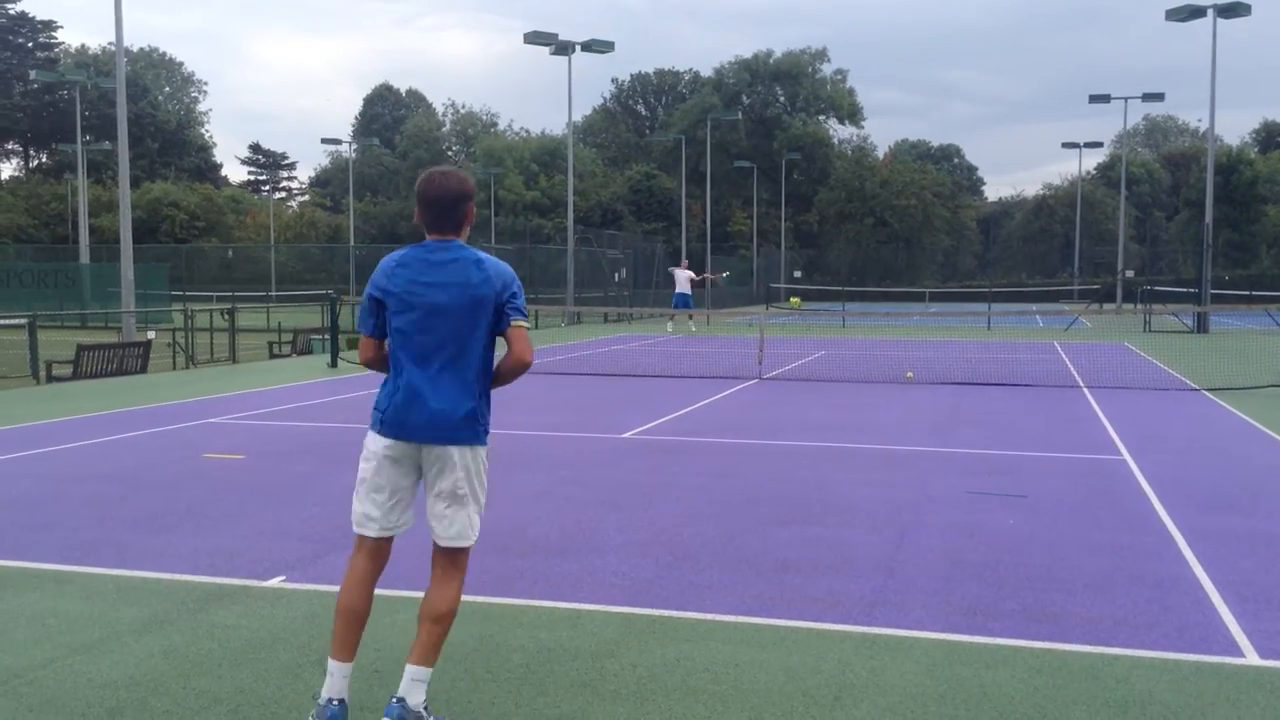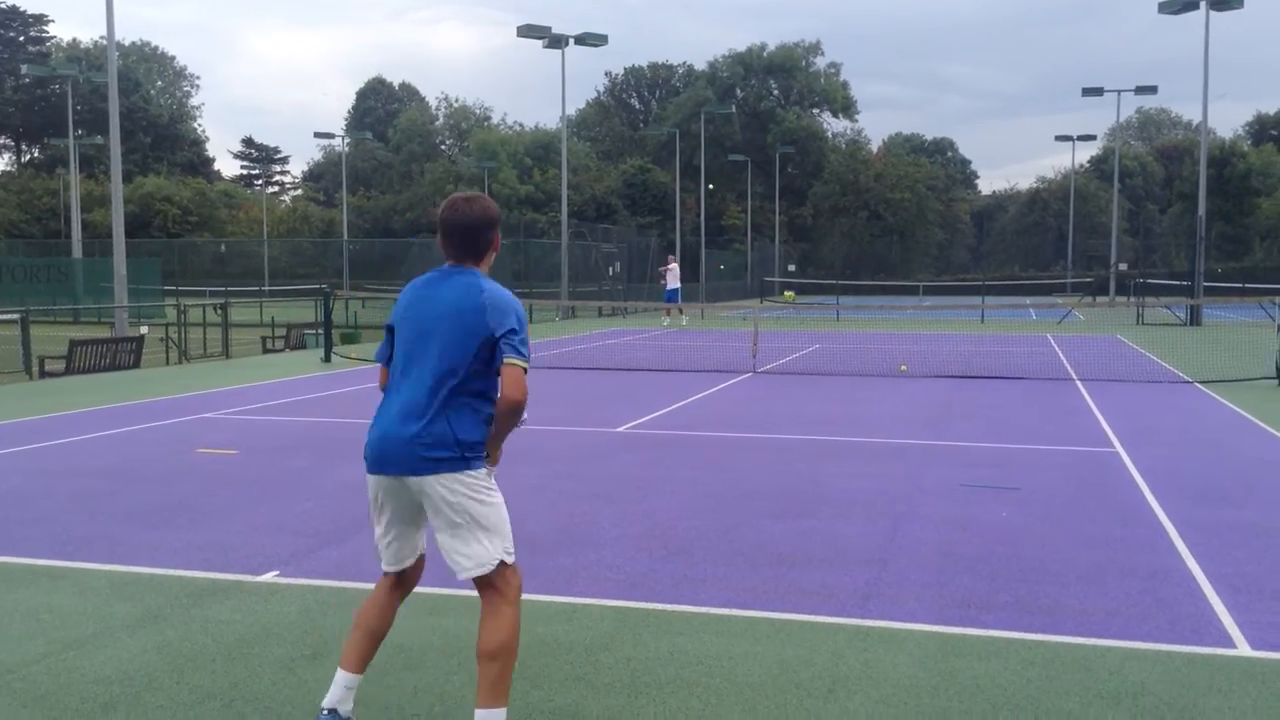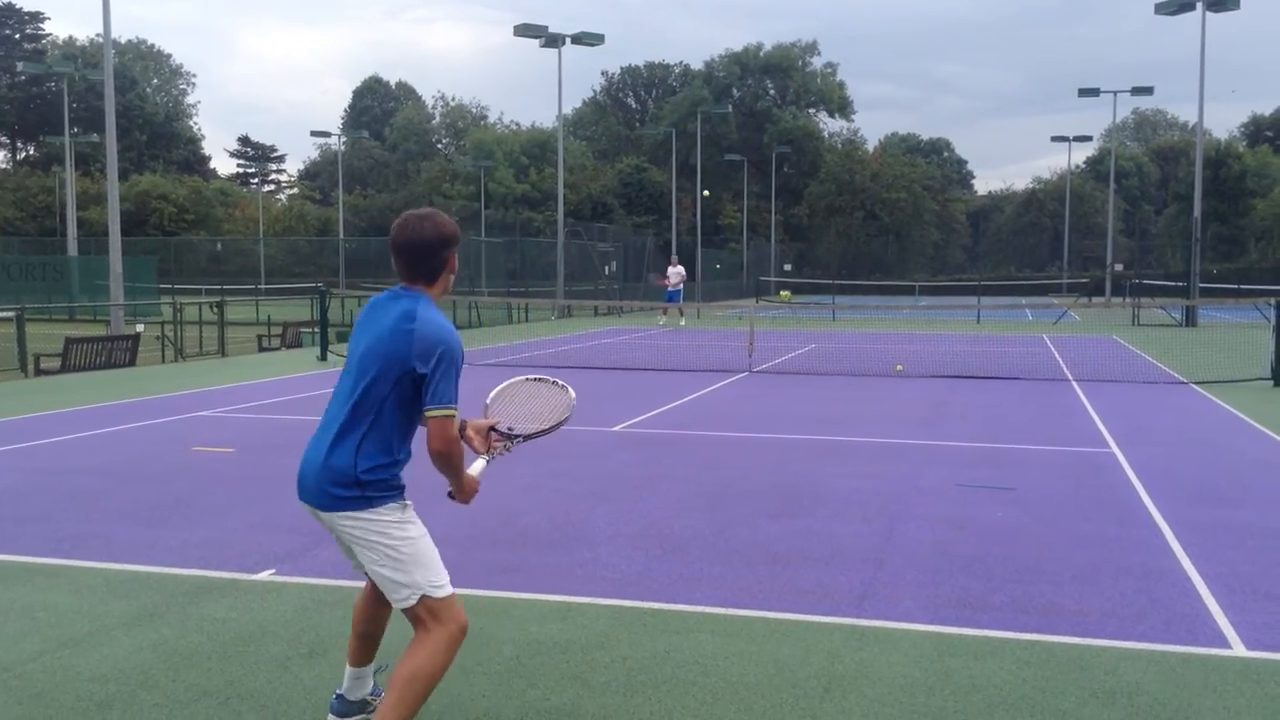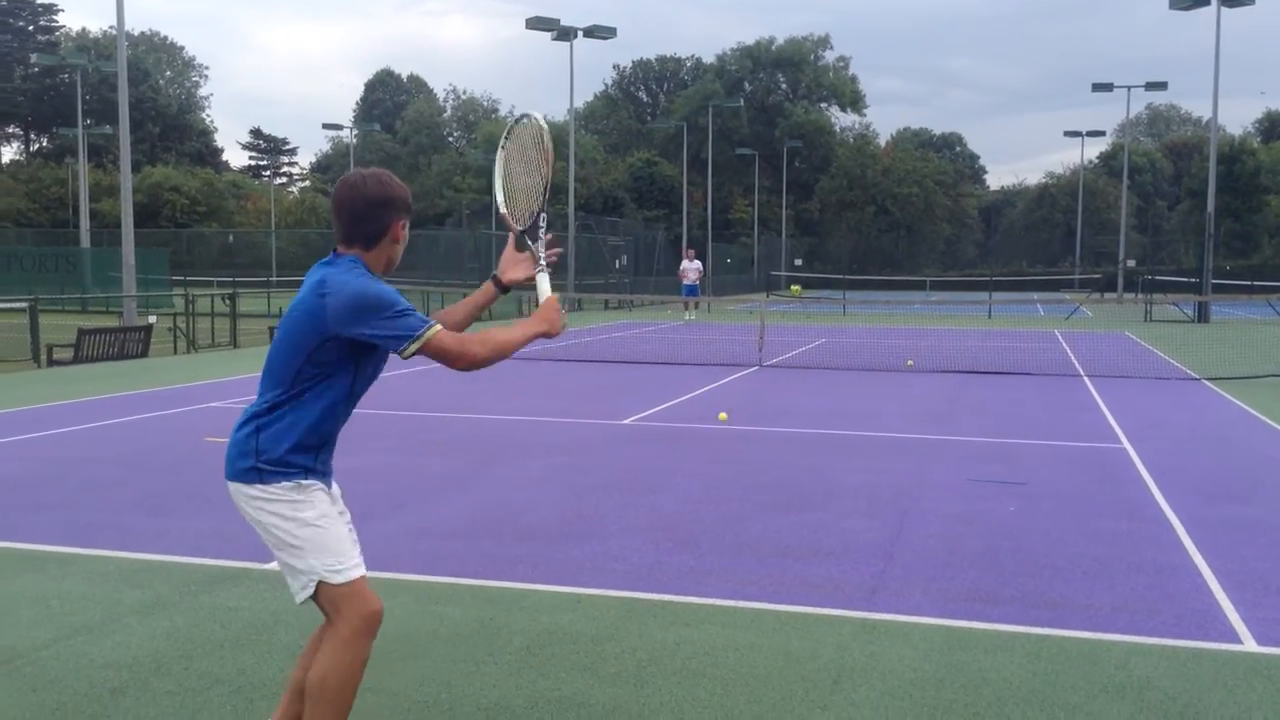
dt=0.4s
person 1, frame 1
left shoulder: (390, 270)
right shoulder: (497, 275)
left elbow: (369, 355)
right elbow: (522, 358)
left hip: (394, 426)
right hip: (459, 432)
left knee: (367, 558)
right knee: (450, 564)
person 1, frame 2
left shoulder: (411, 295)
right shoulder: (501, 305)
right elbow: (514, 397)
right wrist: (493, 445)
left hip: (385, 455)
right hip: (448, 462)
left knee: (396, 580)
right knee: (502, 590)
person 1, frame 3
left shoulder: (376, 310)
right shoulder: (437, 334)
right elbow: (441, 444)
left wrist: (465, 426)
right wrist: (462, 482)
left hip: (321, 481)
right hip: (362, 493)
left knee: (383, 583)
right knee: (444, 623)
person 1, frame 4
left shoulder: (349, 281)
right shoulder: (351, 292)
left elbow: (437, 334)
right elbow: (460, 353)
left wrist: (498, 282)
right wrist: (535, 327)
left hip: (300, 469)
right hip: (271, 477)
left knee: (350, 610)
right knee: (358, 614)
